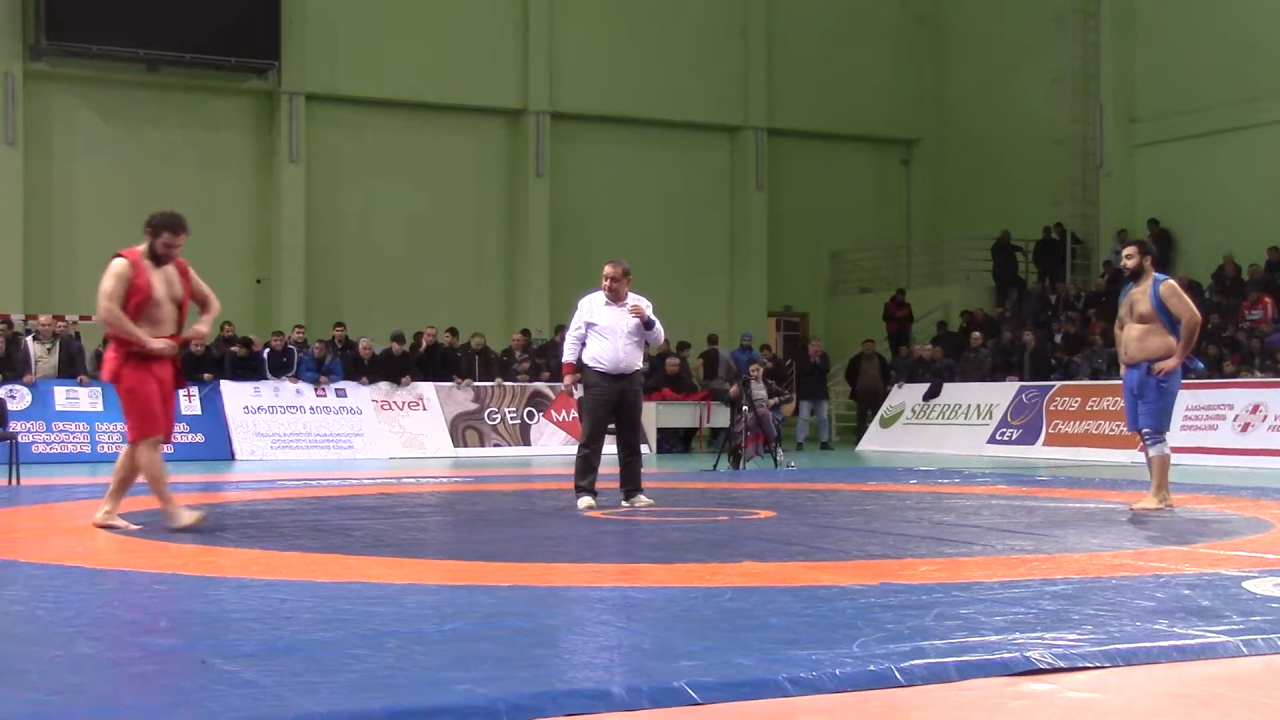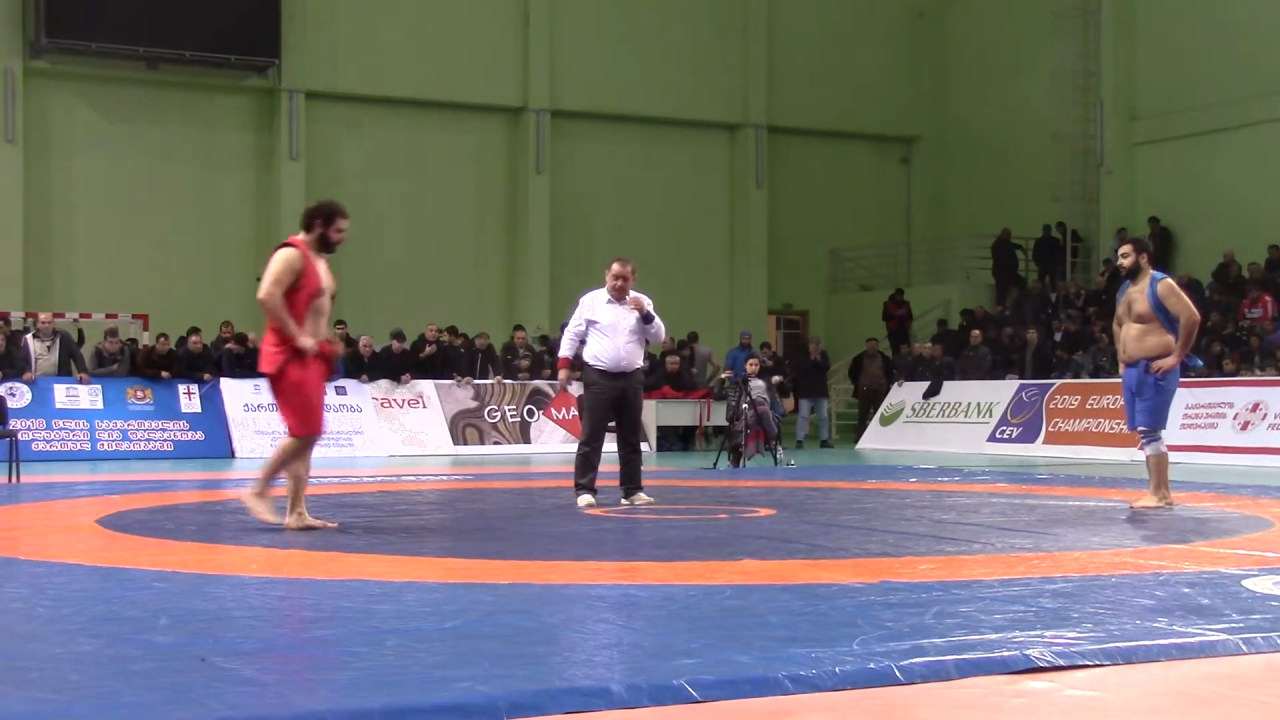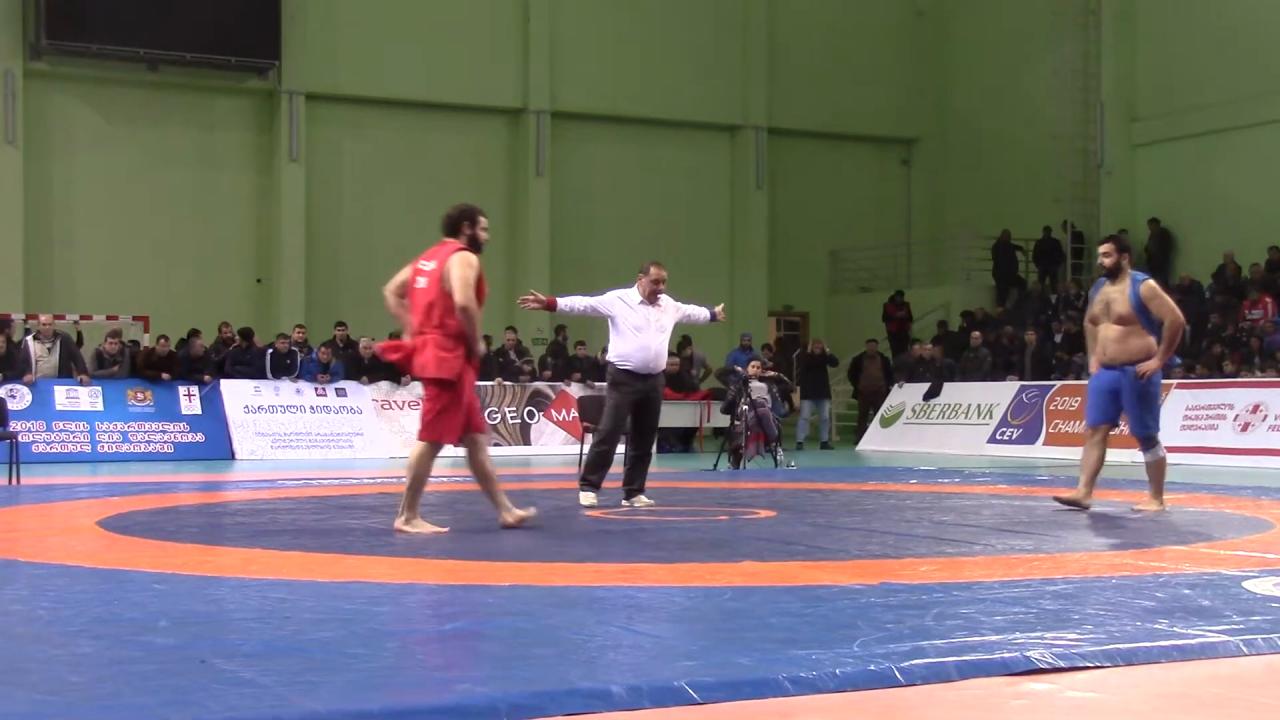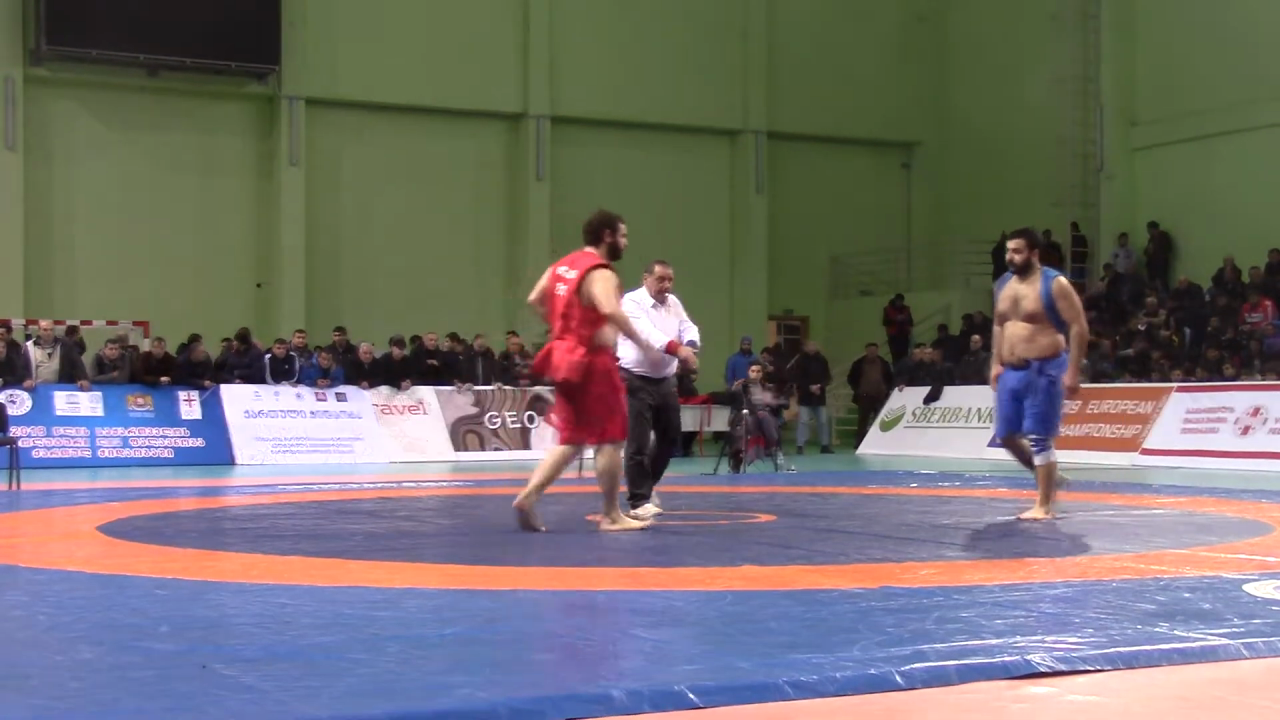
dt=1s
person 1, frame 1
left shoulder: (181, 270)
right shoulder: (124, 266)
left elbow: (211, 302)
right elbow: (107, 313)
left wrist: (205, 323)
right wrist: (148, 342)
left hip: (166, 363)
right hip: (133, 362)
left knee: (141, 441)
right knee: (149, 438)
left ankle: (108, 510)
right ankle: (173, 511)
person 1, frame 2
left shoulder: (319, 258)
right shoulder: (292, 254)
right elbow: (267, 295)
left wrist: (326, 341)
right wrist: (297, 338)
left hip: (313, 357)
right hip: (290, 357)
left knee: (308, 436)
right knee: (304, 433)
left ankle: (297, 513)
right ankle: (258, 490)
person 1, frame 3
left shoulder: (426, 258)
right shoulder: (463, 258)
left elbow: (391, 291)
right elbow: (464, 304)
left wrist: (411, 328)
right wrist: (476, 343)
left hip: (431, 351)
right hip: (448, 356)
left knee: (476, 435)
right knee: (432, 438)
left ankle: (505, 510)
right ankle: (408, 516)
person 1, frame 4
left shoulder: (563, 265)
right shoulder: (600, 273)
left elbow: (535, 300)
right elbow: (611, 312)
right wrist: (645, 346)
left hip: (566, 361)
right hip: (591, 363)
left knee: (570, 441)
right knee: (610, 440)
left ankle: (529, 497)
right ankle: (612, 516)
person 2, frame 1
left shoulder: (1163, 287)
right shoulder: (1127, 292)
left elbow: (1192, 318)
right elbow: (1119, 327)
left wrist: (1178, 358)
right wrist: (1123, 361)
left hip: (1156, 372)
right hip: (1132, 372)
left knee: (1153, 432)
right knee: (1144, 433)
left ankle: (1156, 494)
right ankle: (1163, 493)
person 2, frame 2
left shoulder: (1161, 285)
right shoulder: (1124, 290)
left elbow: (1191, 317)
right elbow: (1118, 325)
left wrist: (1177, 356)
right wrist: (1122, 359)
left hip: (1156, 370)
right hip: (1131, 370)
left knee: (1149, 431)
right knee: (1145, 432)
left ankle: (1156, 493)
right ankle: (1164, 492)
person 2, frame 3
left shoulder: (1143, 286)
right shoulder: (1098, 288)
left elbow: (1175, 319)
right elbow: (1091, 324)
left wrist: (1159, 359)
right wrist: (1093, 357)
left hip: (1135, 374)
right hip: (1104, 372)
left knee: (1146, 437)
right knee: (1095, 432)
left ankle: (1156, 499)
right ankle: (1083, 493)
person 2, frame 4
left shoulder: (1055, 284)
right shoulder: (1003, 284)
left elbow: (1079, 327)
left wrist: (1073, 370)
right wrist: (996, 363)
left hip: (1043, 372)
right hip: (1011, 373)
left knee: (1038, 439)
right knee: (1007, 436)
left ankle: (1043, 505)
right ankle: (1051, 479)
person 3, frame 1
left shoulder: (641, 304)
right shoulder: (589, 303)
left elbow: (658, 340)
right elbow: (573, 338)
left wrist: (646, 320)
right wrist: (569, 370)
left hip: (631, 380)
right hip: (598, 380)
left knee: (631, 440)
right knee: (591, 439)
left ankle: (632, 492)
right ankle: (585, 492)
person 3, frame 2
left shoulder: (642, 302)
right shoulder: (591, 300)
left elbow: (658, 337)
right elbow: (572, 334)
left wrist: (645, 314)
right wrist: (564, 365)
left hip: (631, 378)
right hip: (598, 378)
left knee: (631, 438)
right knee: (591, 437)
left ankle: (632, 490)
right ankle: (585, 490)
person 3, frame 3
left shoulder: (669, 304)
right shoulder: (617, 300)
left elbow: (691, 312)
right elbow: (583, 304)
left wrist: (713, 314)
right wrist: (548, 303)
left hip: (653, 380)
right hip: (623, 378)
left knee: (644, 439)
right knee: (608, 433)
left ankle: (634, 492)
right ankle: (589, 486)
person 3, frame 4
left shoulder: (673, 303)
right shoulder: (632, 302)
left elbow: (688, 328)
right elbow: (646, 331)
left wrist: (690, 347)
right wrist: (677, 349)
left hip: (665, 381)
right hip: (637, 381)
left knee: (670, 438)
right knee: (638, 444)
left ankle: (645, 486)
right ankle: (639, 500)
